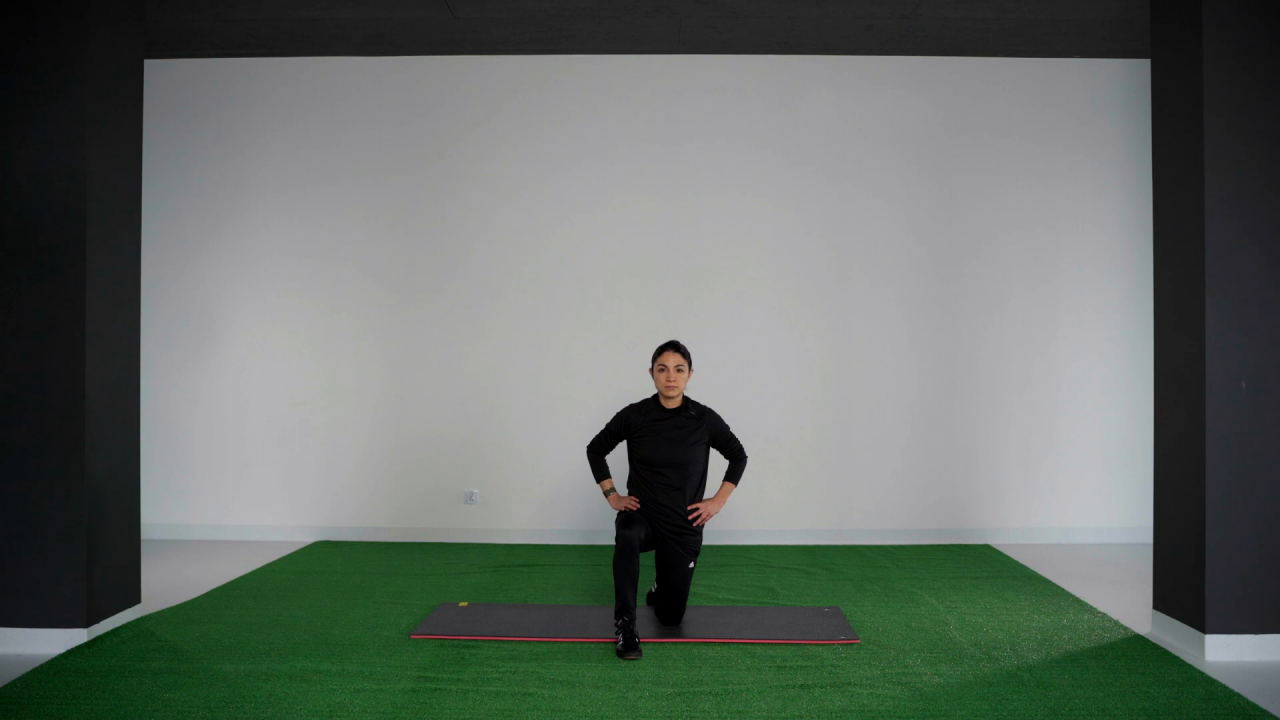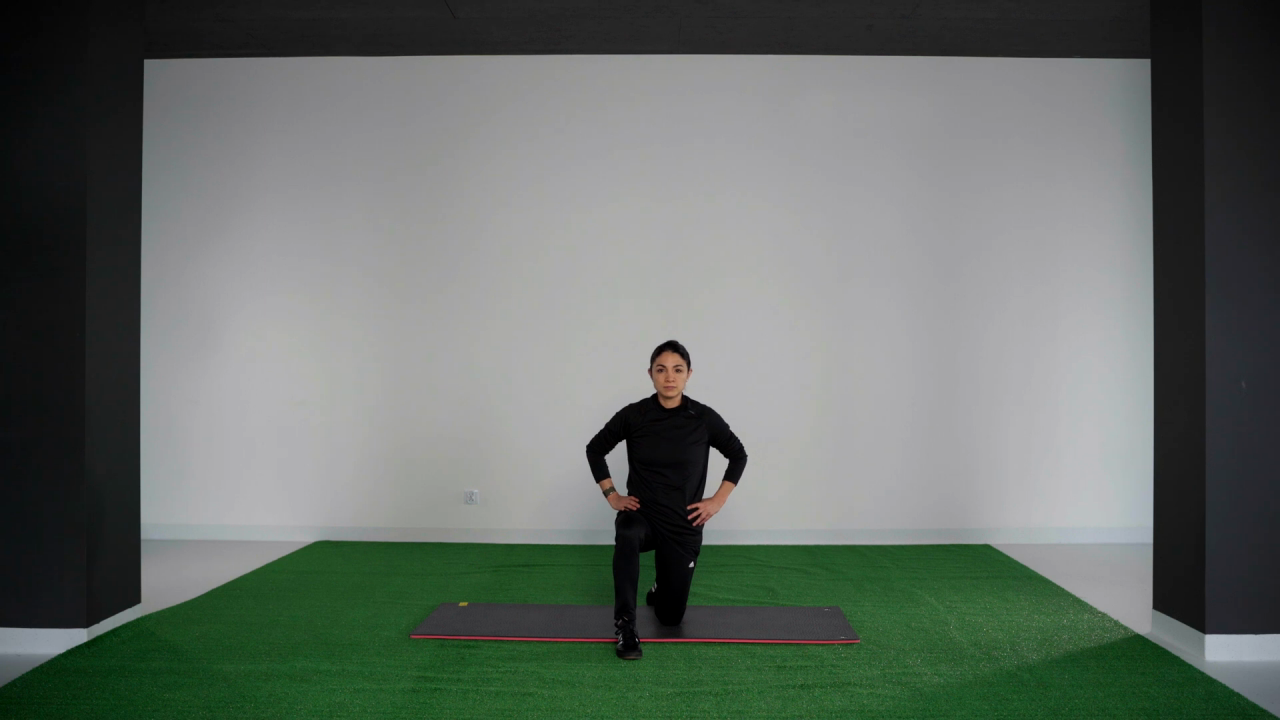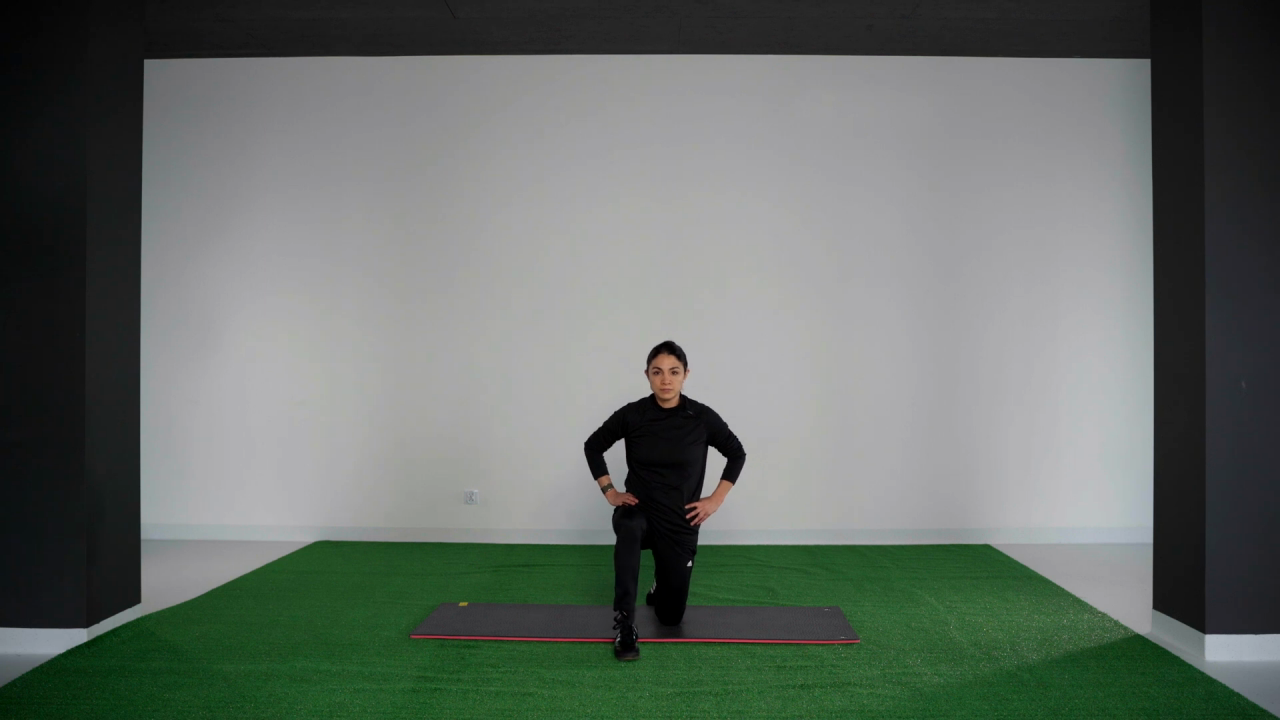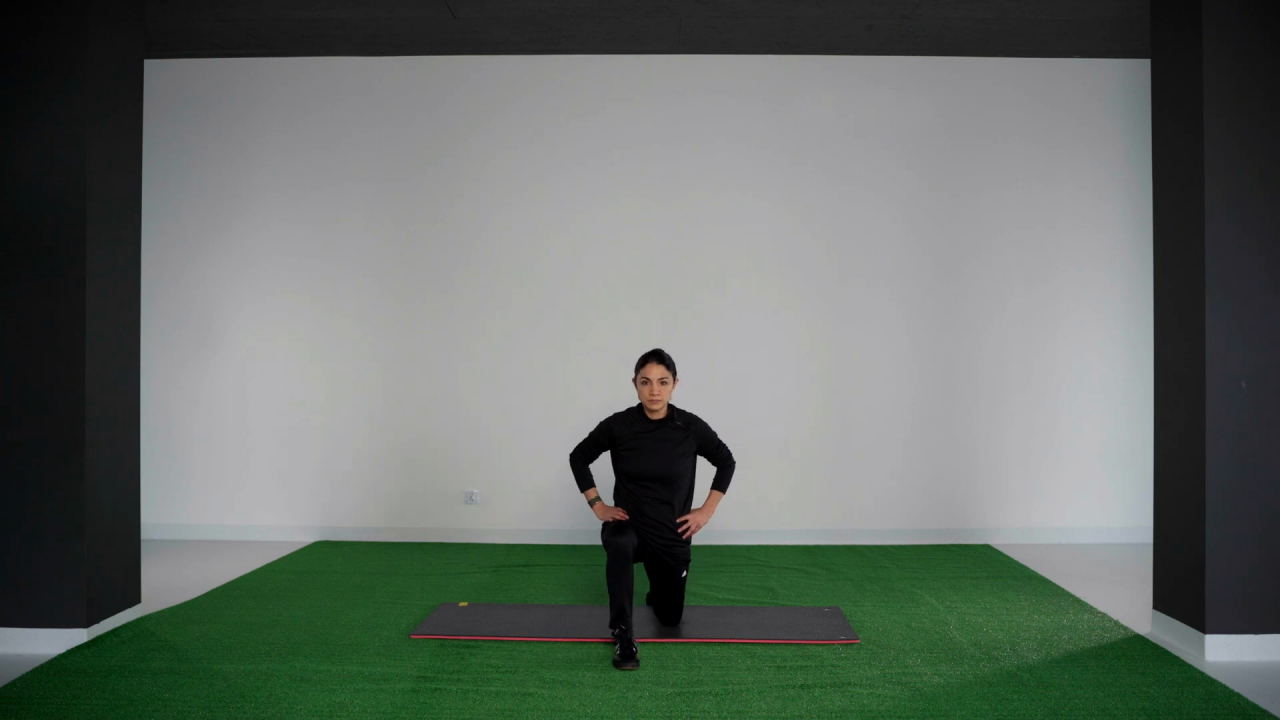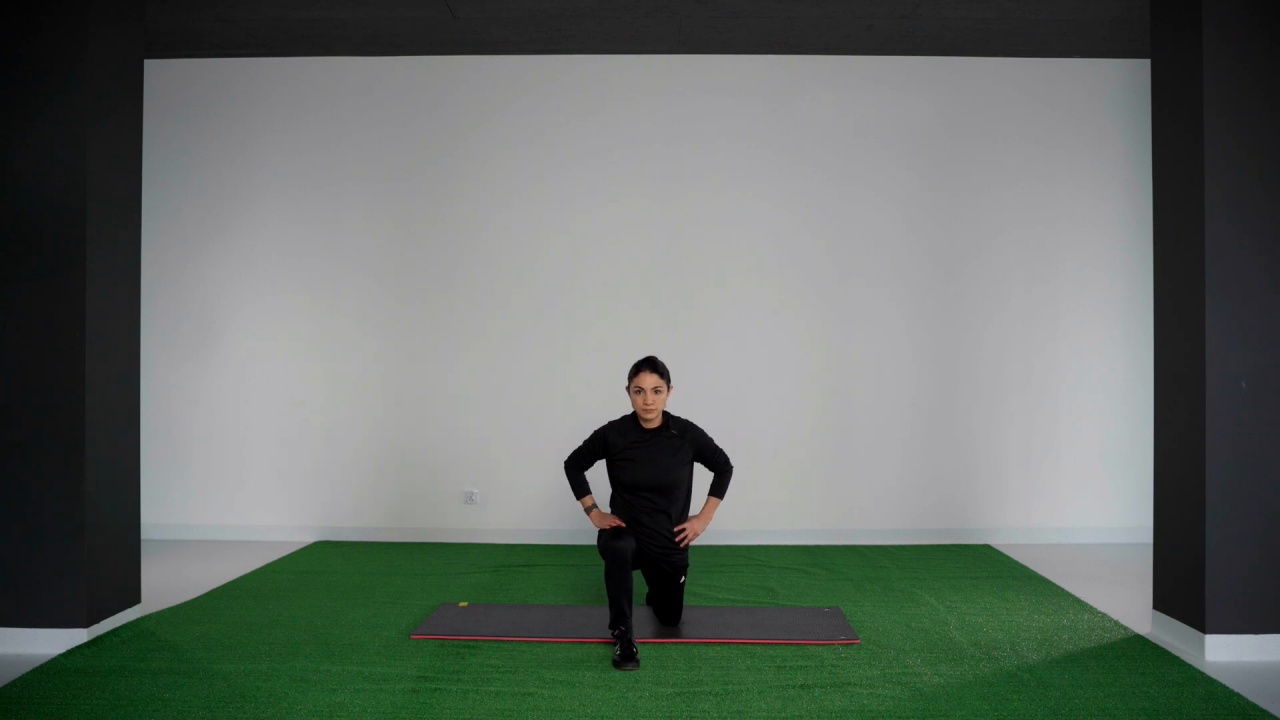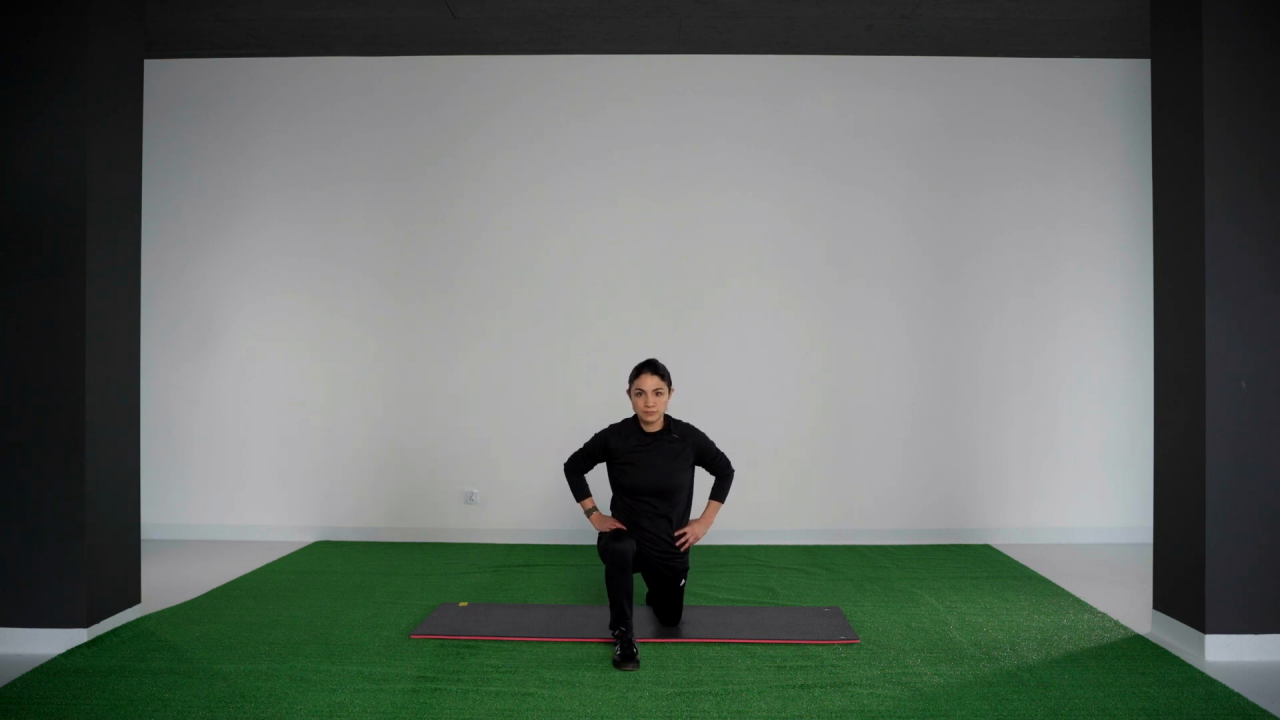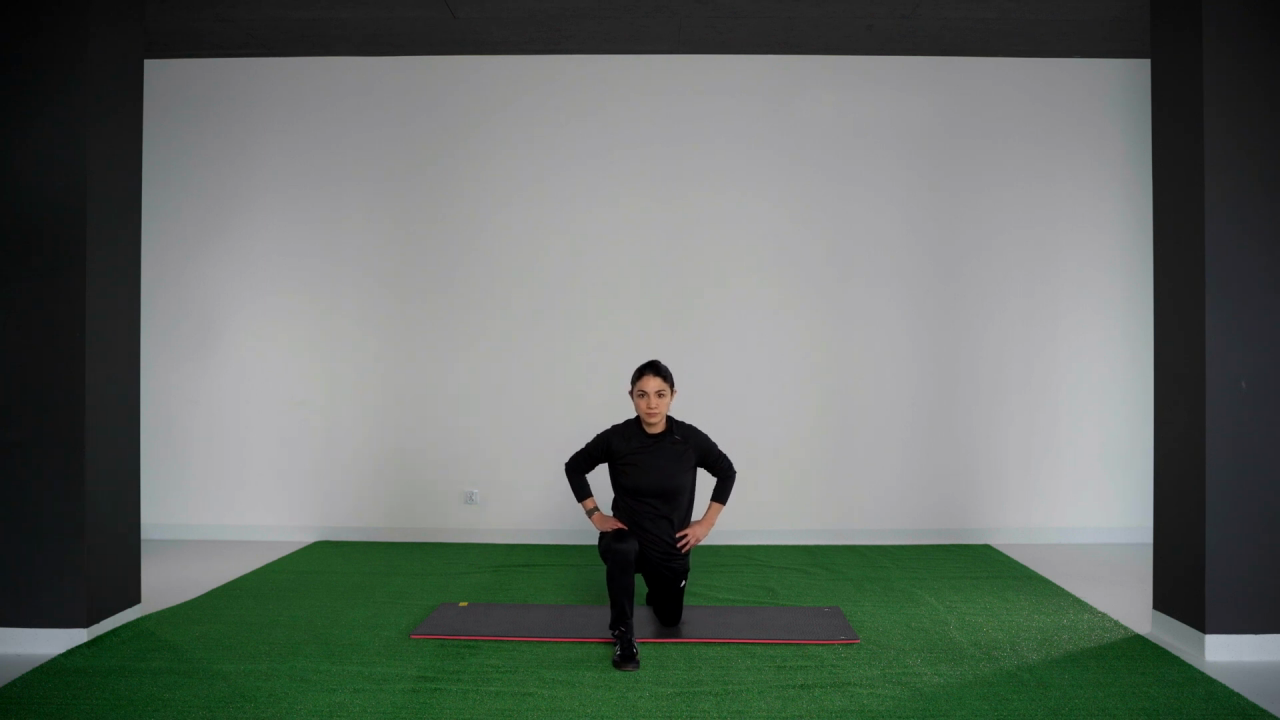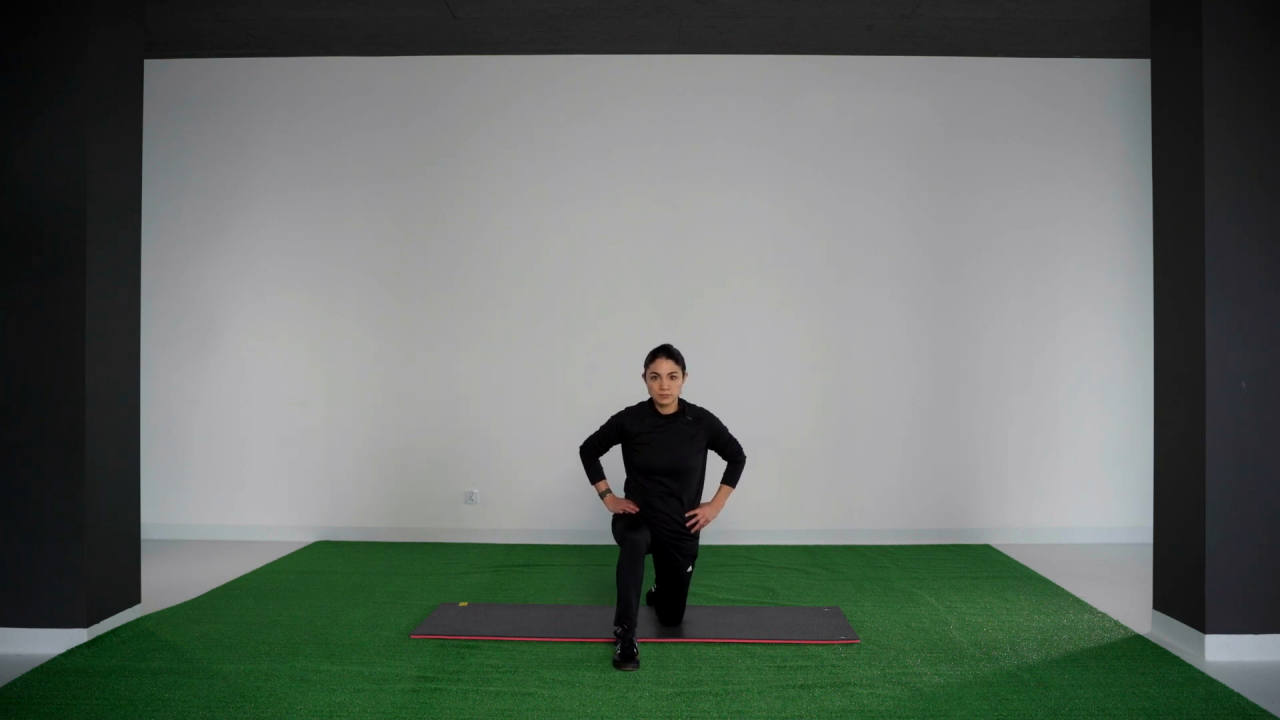
dt=0.4s
person 1, frame 1
left shoulder: (705, 419)
right shoulder: (633, 415)
left elbow: (738, 456)
right elbow: (595, 449)
left wrist: (719, 500)
right wrist: (611, 495)
left hip: (684, 524)
right hip: (641, 514)
left knee: (671, 616)
right knee: (628, 535)
left ankle: (660, 589)
right ankle: (625, 625)
person 1, frame 2
left shoulder: (704, 418)
right shoulder: (633, 415)
left elbow: (738, 455)
right elbow: (595, 449)
left wrist: (718, 500)
right wrist: (611, 495)
left hip: (683, 523)
right hip: (640, 514)
left knee: (671, 616)
right knee: (628, 535)
left ankle: (659, 588)
right ankle: (625, 625)
person 1, frame 3
left shoulder: (702, 417)
right shoulder: (631, 414)
left elbow: (736, 453)
right elbow: (593, 446)
left wrist: (716, 499)
right wrist: (609, 492)
left hip: (680, 522)
right hip: (637, 510)
left knee: (671, 616)
right knee: (629, 529)
left ankle: (660, 587)
right ankle: (624, 623)
person 1, frame 4
left shoulder: (691, 427)
right shoulder: (617, 425)
left elbow: (726, 462)
right elbow: (579, 457)
left wrist: (707, 510)
right wrist: (597, 505)
left hip: (672, 533)
right hip: (627, 525)
left knee: (670, 617)
right knee: (620, 543)
left ankle: (657, 591)
right ankle: (622, 634)
person 1, frame 5
left shoulder: (687, 434)
right shoulder: (612, 434)
left elbow: (723, 467)
right elbow: (574, 465)
left wrist: (704, 517)
right wrist: (594, 512)
left hip: (670, 540)
right hip: (624, 532)
left knee: (669, 618)
right knee: (619, 547)
left ankle: (656, 591)
right ankle: (622, 635)
person 1, frame 6
left shoulder: (688, 438)
right shoulder: (614, 437)
left elbow: (725, 470)
right elbow: (573, 467)
left wrist: (705, 521)
right wrist: (594, 515)
left hip: (670, 543)
right hip: (624, 536)
left knee: (670, 619)
right knee: (620, 549)
left ankle: (656, 592)
right ankle: (623, 634)
person 1, frame 7
left shoulder: (691, 439)
right shoulder: (616, 438)
left elbow: (727, 472)
right elbow: (575, 468)
left wrist: (707, 523)
right wrist: (595, 515)
left hip: (671, 544)
right hip: (625, 536)
left knee: (669, 619)
right knee: (622, 549)
left ankle: (656, 591)
right ankle: (623, 634)
person 1, frame 8
left shoulder: (702, 421)
right shoulder: (629, 419)
left elbow: (737, 457)
right elbow: (589, 450)
left wrist: (716, 505)
right wrist: (608, 497)
left hip: (681, 527)
right hip: (636, 516)
left knee: (671, 616)
right knee: (635, 542)
left ankle: (660, 586)
right ankle: (625, 635)
